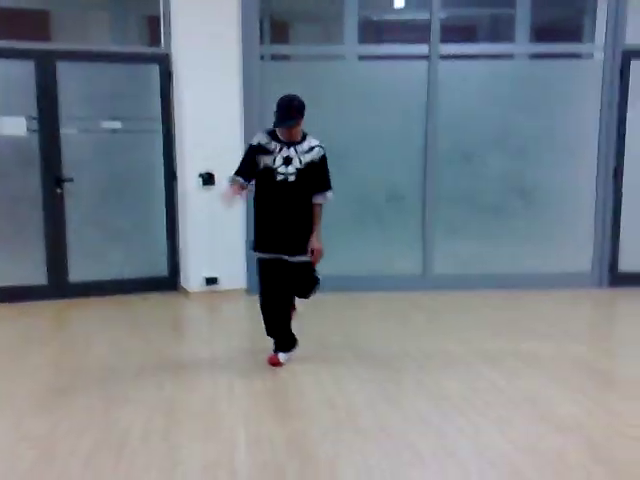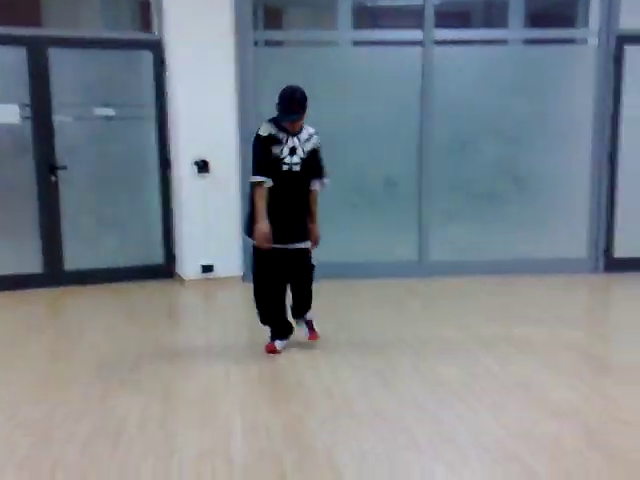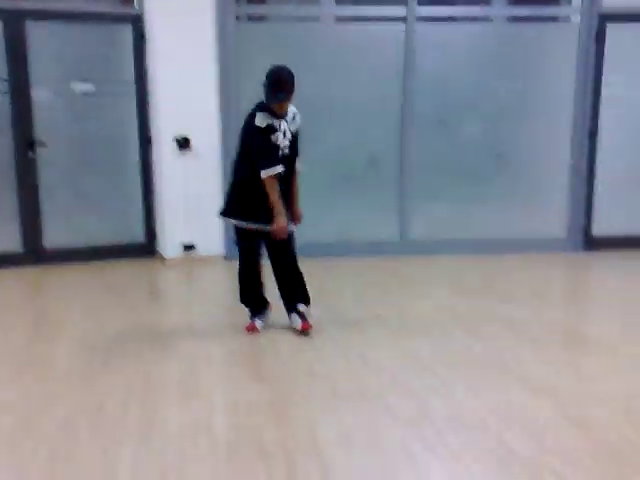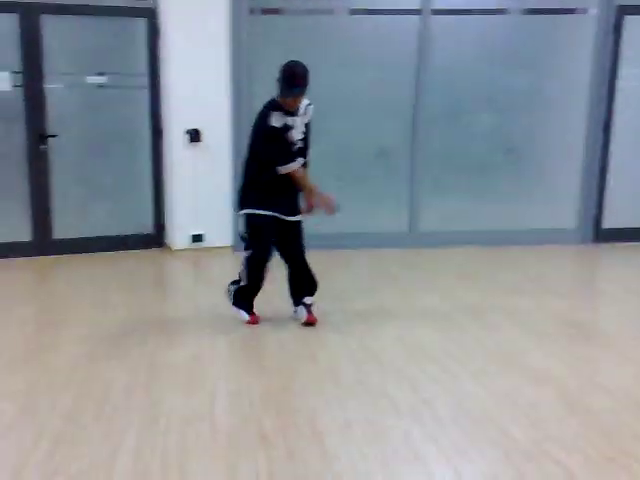
dt=0.1s
person 1, frame 1
left shoulder: (315, 150)
right shoulder: (261, 143)
left elbow: (320, 197)
right elbow: (242, 177)
left wrist: (317, 236)
right wrist: (236, 188)
left hip: (300, 236)
right hip: (268, 236)
left knee: (303, 286)
right knee: (271, 294)
left ankle: (289, 300)
right ankle: (283, 344)
person 1, frame 2
left shoulder: (311, 138)
right shoulder: (267, 134)
left elbow: (313, 183)
right elbow: (260, 180)
left wrist: (313, 223)
right wrist: (261, 219)
left hip: (294, 220)
right hip: (269, 223)
left knee: (301, 276)
right knee: (268, 282)
left ankle: (303, 315)
right ankle: (279, 332)
person 1, frame 3
left shoulder: (293, 117)
right shoulder: (258, 120)
right elbow: (267, 170)
left wrist: (294, 204)
right wrist: (279, 213)
left hip: (279, 204)
right hip: (247, 205)
left knee: (286, 261)
right knee: (249, 262)
left ankle: (297, 309)
right ankle: (256, 311)
person 1, frame 4
left shoulder: (305, 110)
right shoulder: (272, 119)
right elbow: (289, 166)
left wrist: (307, 195)
right wrist: (318, 195)
left hip: (287, 198)
right hip: (260, 196)
left knee: (295, 253)
right knee: (259, 251)
left ankle: (302, 301)
right ankle: (242, 299)
